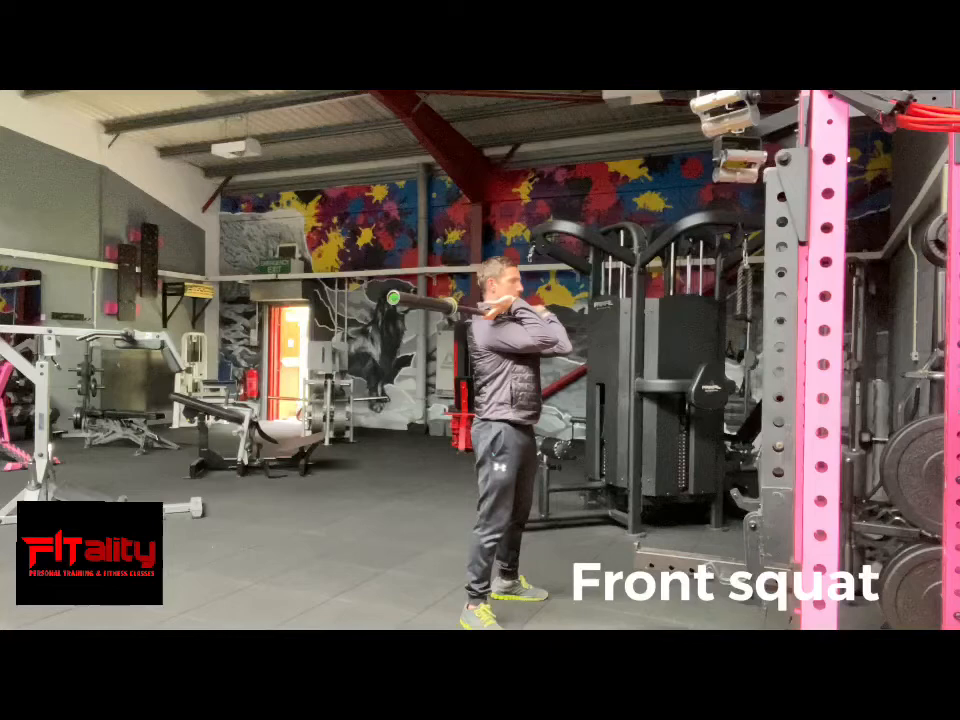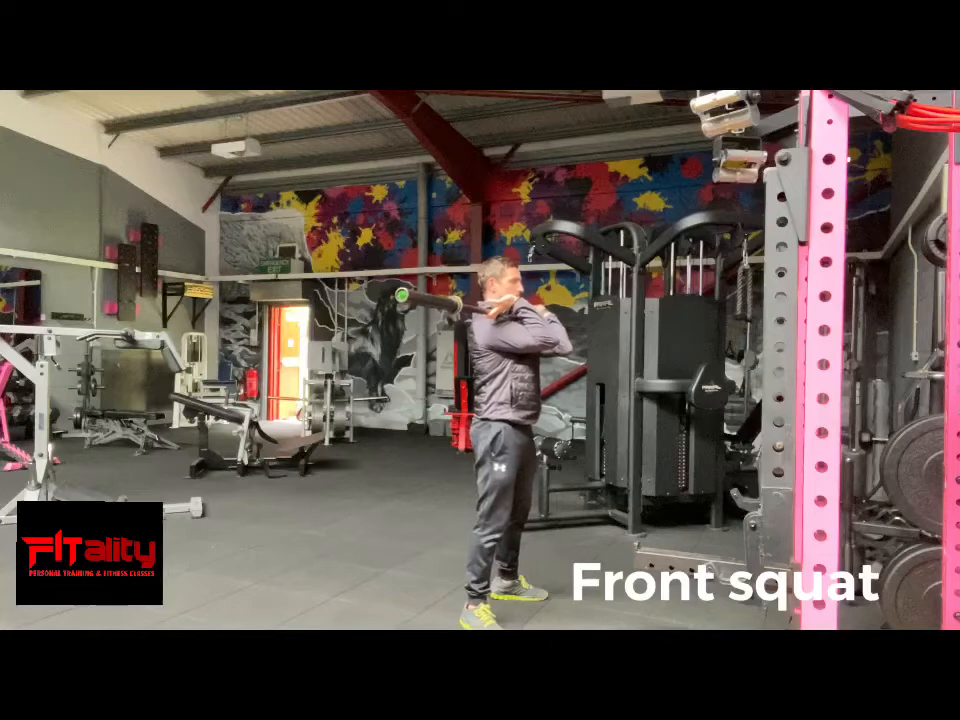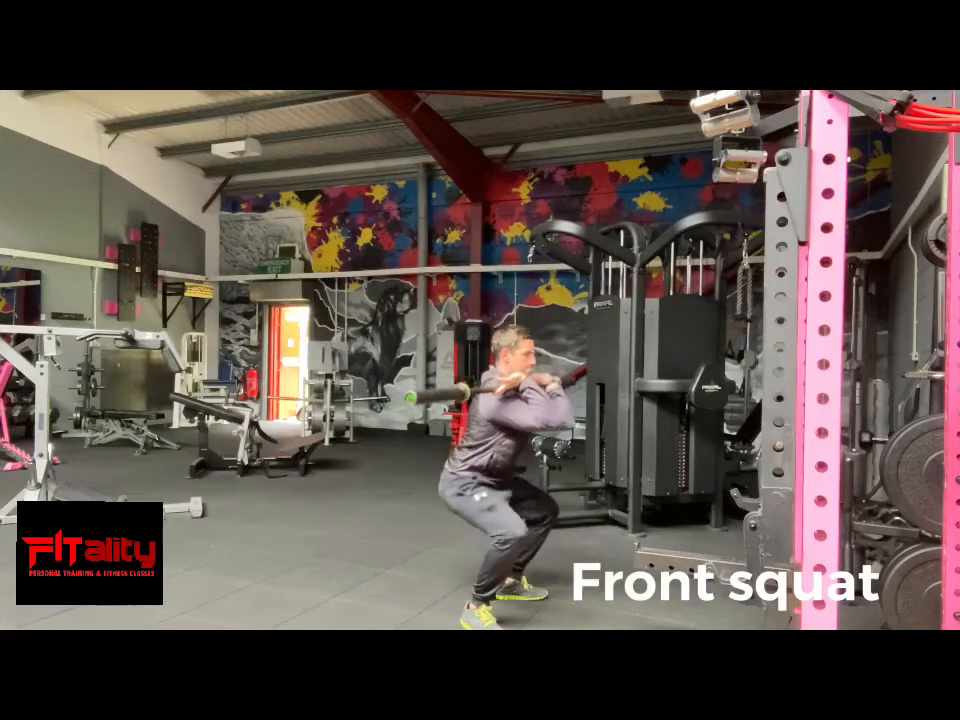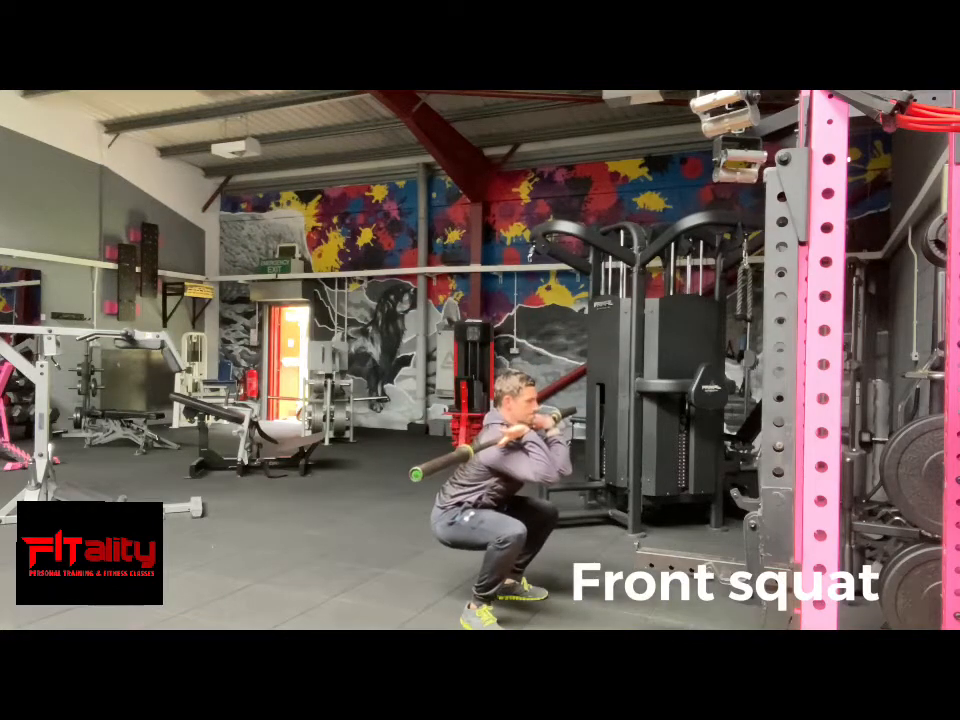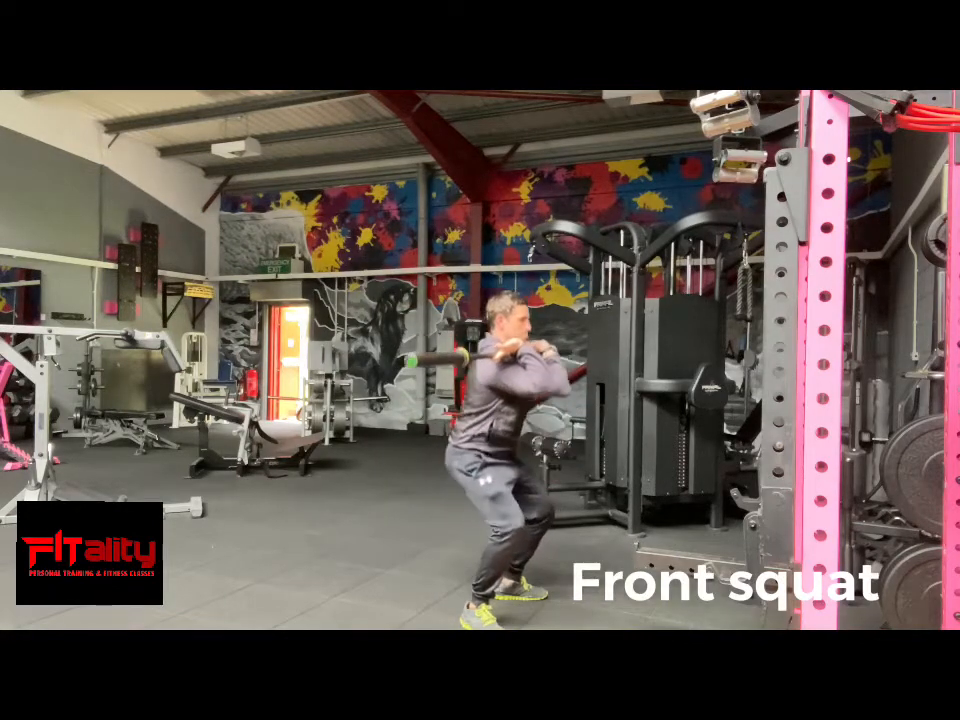
dt=1s
person 1, frame 1
left shoulder: (515, 321)
right shoulder: (488, 324)
left elbow: (562, 345)
right elbow: (543, 342)
left wrist: (542, 313)
right wrist: (519, 306)
left hip: (522, 430)
right hip: (499, 431)
left knee: (517, 514)
right knee: (493, 520)
left ankle: (507, 580)
right ankle: (475, 604)
person 1, frame 2
left shoulder: (514, 321)
right shoulder: (489, 324)
left elbow: (562, 345)
right elbow: (544, 341)
left wrist: (542, 313)
right wrist: (520, 305)
left hip: (520, 430)
right hip: (498, 431)
left knee: (516, 514)
right knee: (492, 519)
left ankle: (507, 580)
right ankle: (475, 604)
person 1, frame 3
left shoulder: (519, 391)
right shoulder: (497, 397)
left elbow: (564, 420)
right elbow: (544, 420)
left wrist: (551, 385)
right wrist: (529, 384)
left hip: (496, 479)
right hip: (464, 483)
left knee: (545, 510)
right knee: (513, 533)
left ankle: (510, 580)
right ankle: (476, 607)
person 1, frame 4
left shoulder: (519, 433)
right shoulder: (497, 441)
left elbow: (562, 468)
right elbow: (545, 474)
left wrist: (551, 429)
right wrist: (530, 434)
left hip: (484, 506)
right hip: (453, 516)
left knee: (546, 513)
right knee: (512, 532)
left ankle: (510, 580)
right ankle: (477, 607)
person 1, frame 5
left shoulder: (515, 358)
right shoulder: (493, 363)
left elbow: (560, 387)
right elbow: (542, 386)
left wrist: (547, 353)
right wrist: (526, 350)
left hip: (503, 454)
right hip: (473, 456)
left knee: (541, 512)
right knee: (509, 525)
left ankle: (510, 580)
right ankle: (476, 606)
